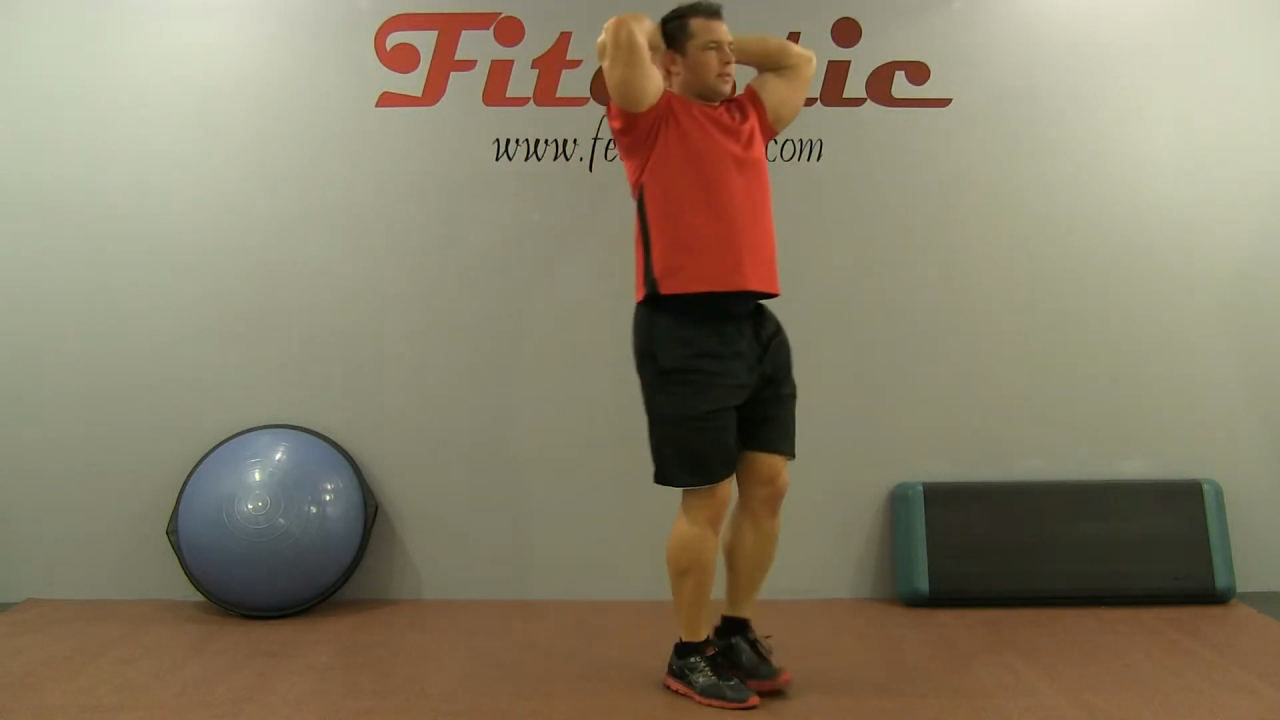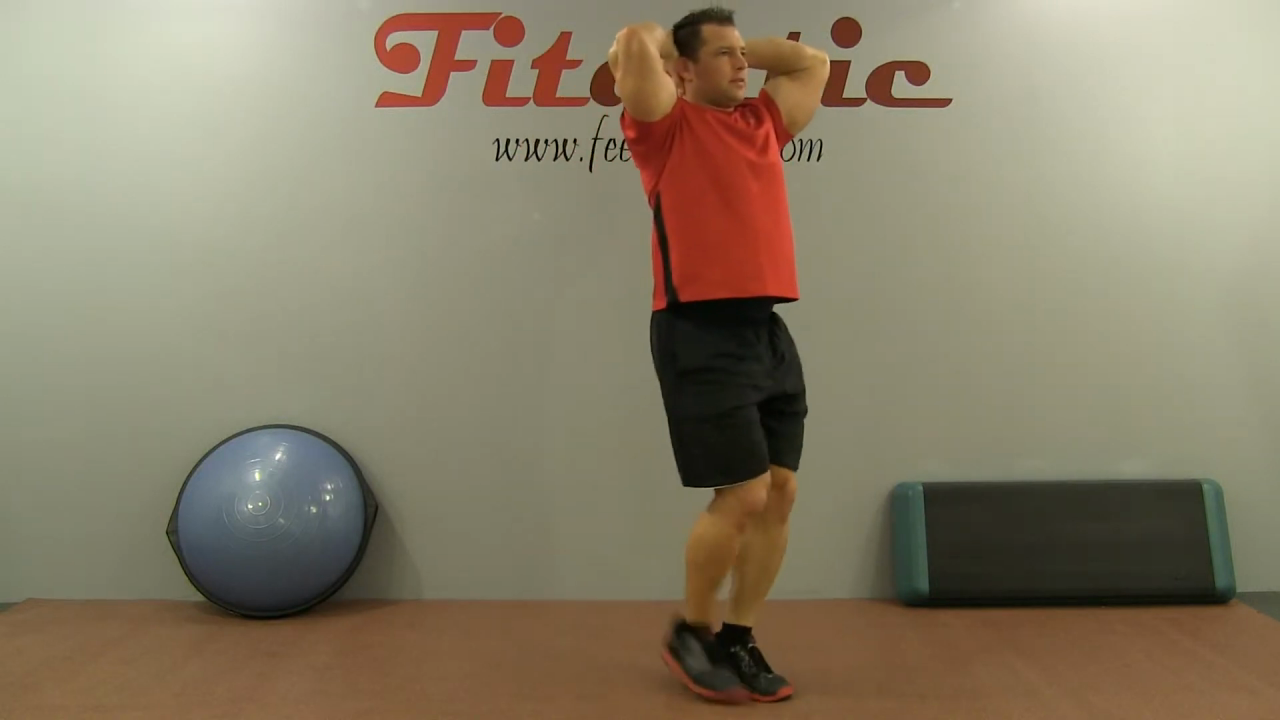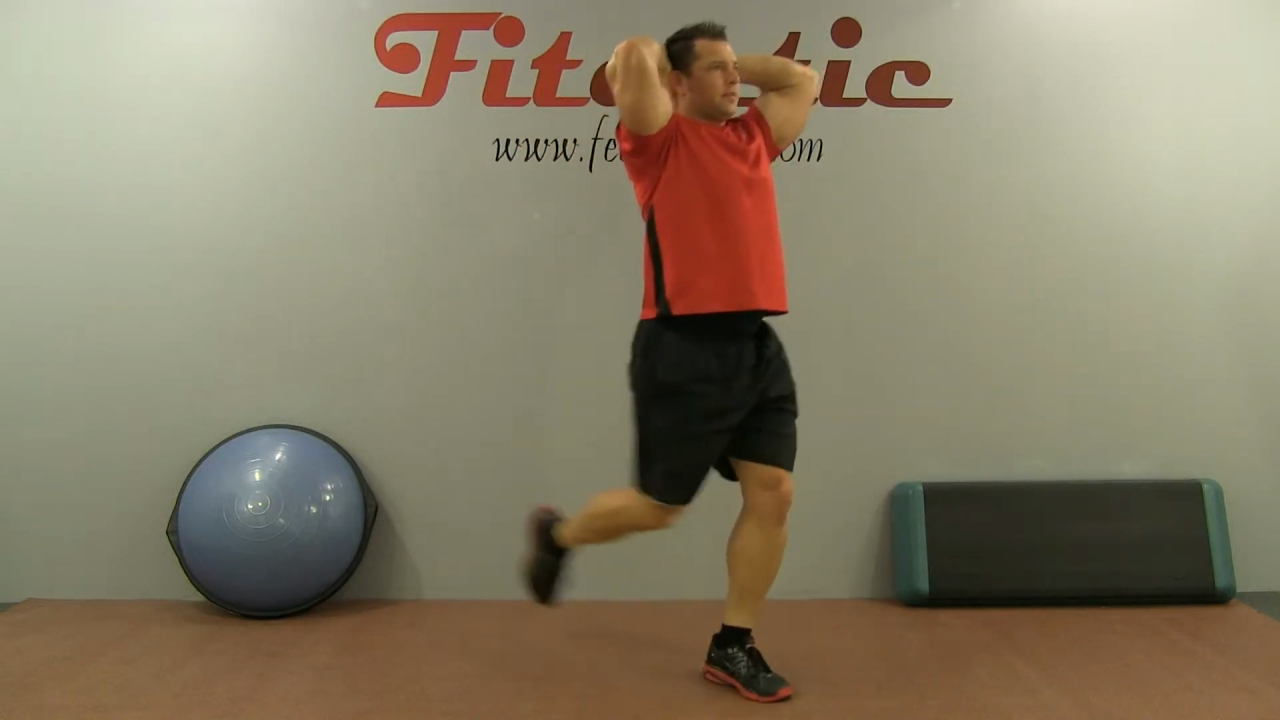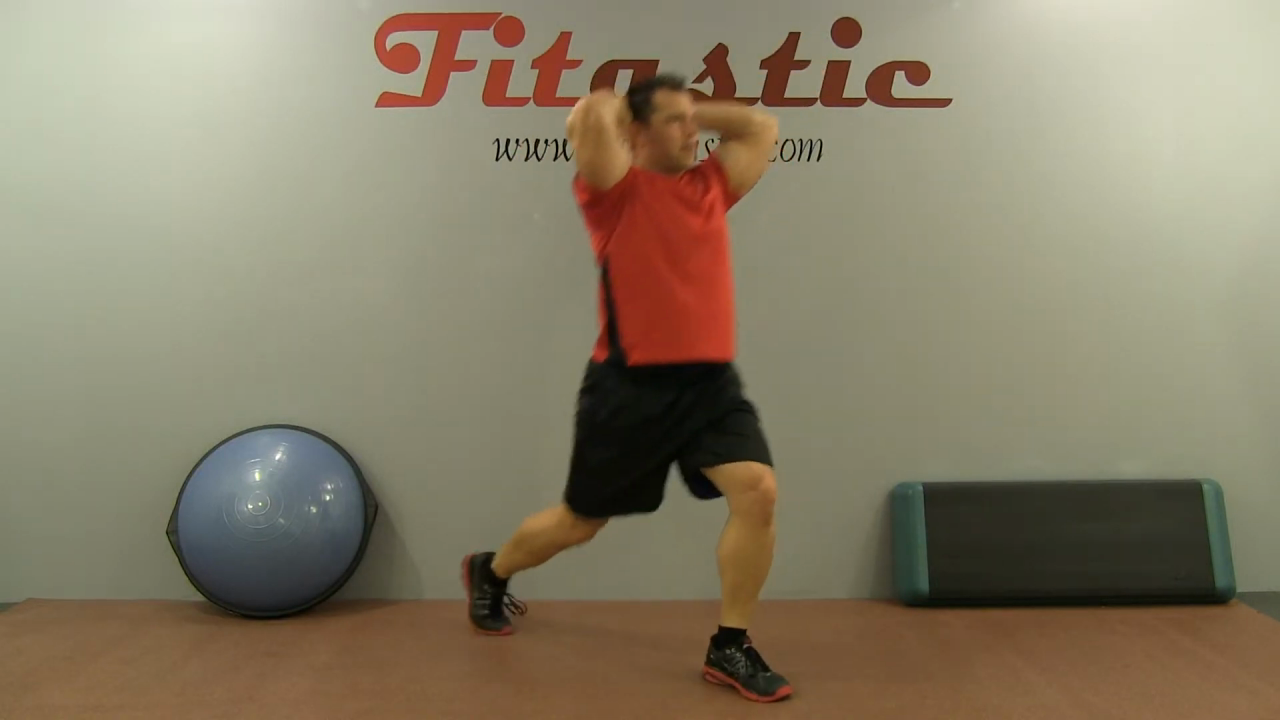
dt=0.3s
person 1, frame 1
left shoulder: (747, 118)
right shoulder: (652, 120)
left elbow: (800, 61)
left hip: (755, 324)
right hip: (683, 329)
left knee: (768, 483)
right knee: (709, 499)
left ankle: (736, 633)
right ankle: (691, 655)
person 1, frame 2
left shoulder: (761, 122)
right shoulder: (666, 126)
left elbow: (812, 62)
left hip: (766, 330)
right hip: (698, 333)
left knee: (777, 495)
right knee: (743, 494)
left ankle: (735, 644)
right ankle: (691, 632)
person 1, frame 3
left shoulder: (753, 136)
right shoulder: (660, 139)
left elbow: (802, 79)
right elbow: (631, 59)
left wrist: (734, 65)
right wrist: (658, 57)
left hip: (754, 340)
right hip: (682, 344)
left knee: (773, 498)
right knee: (659, 505)
left ankle: (733, 645)
right ankle: (556, 535)
person 1, frame 4
left shoulder: (711, 186)
right shoulder: (617, 189)
left elbow: (763, 129)
right elbow: (588, 118)
left wrist: (694, 110)
right wrist: (617, 107)
left hip: (709, 377)
right hip: (631, 382)
left knee: (759, 492)
right knee: (581, 520)
left ankle: (730, 648)
right ankle: (488, 571)
